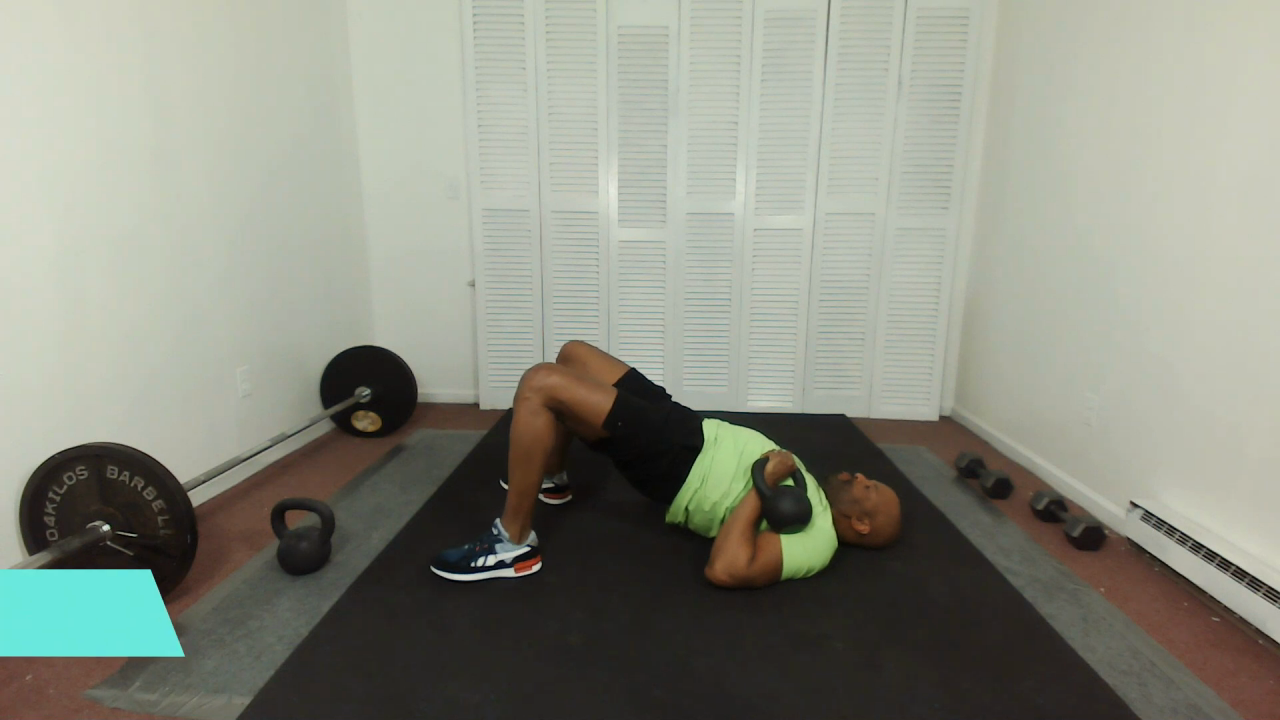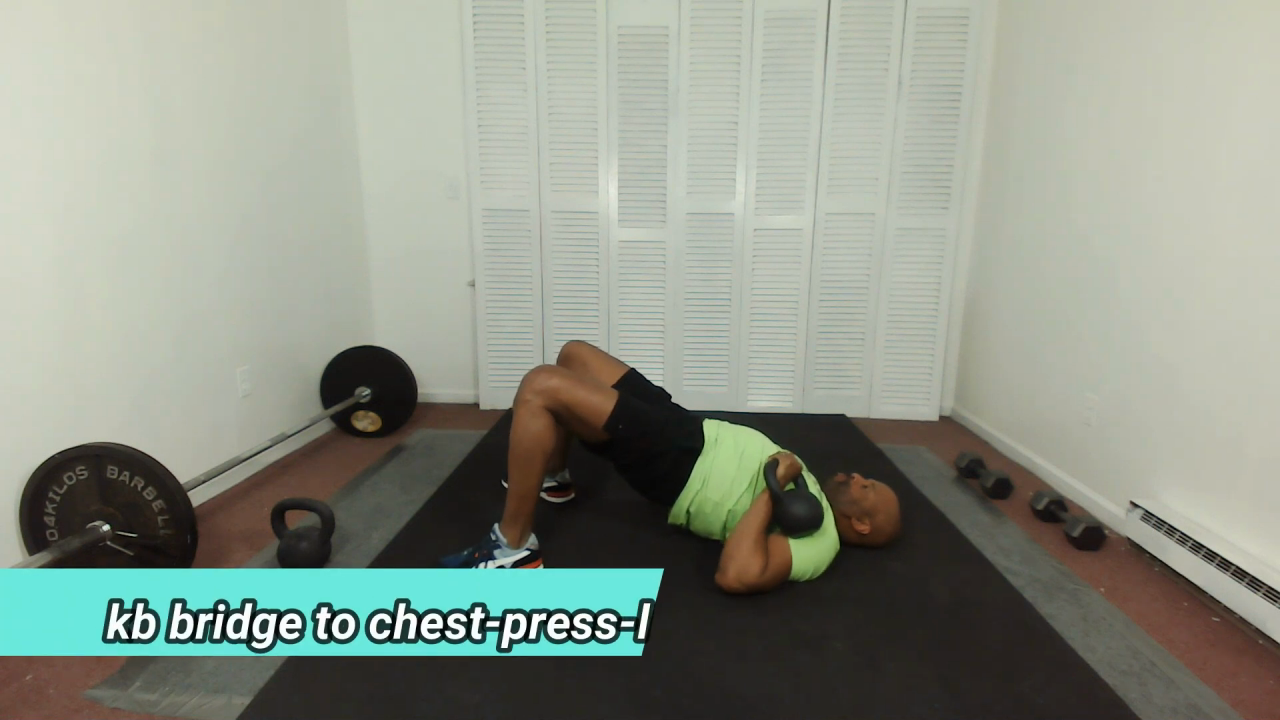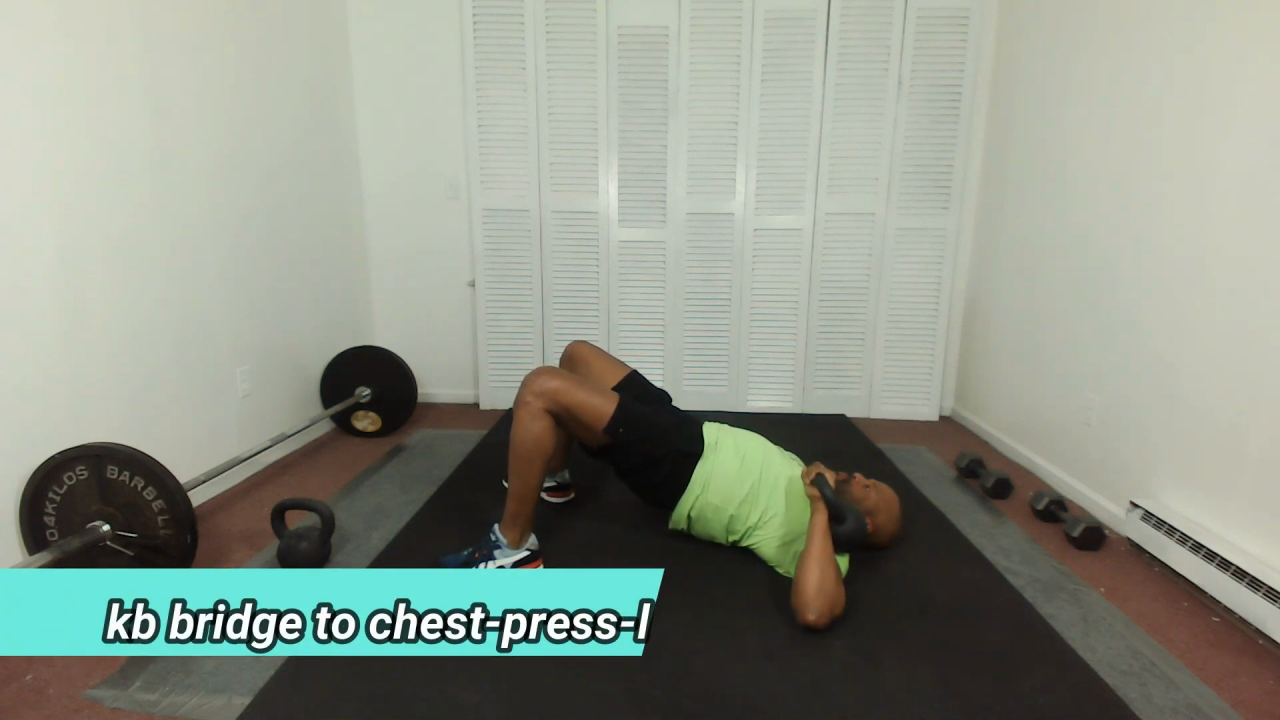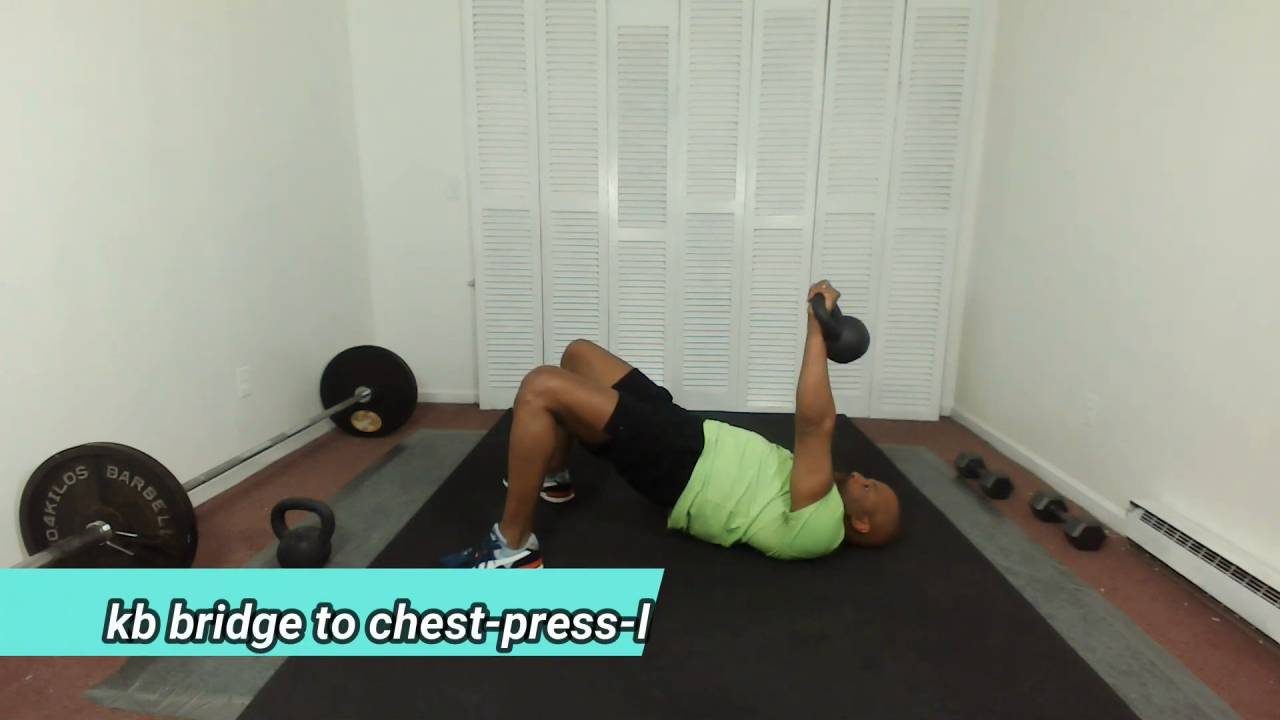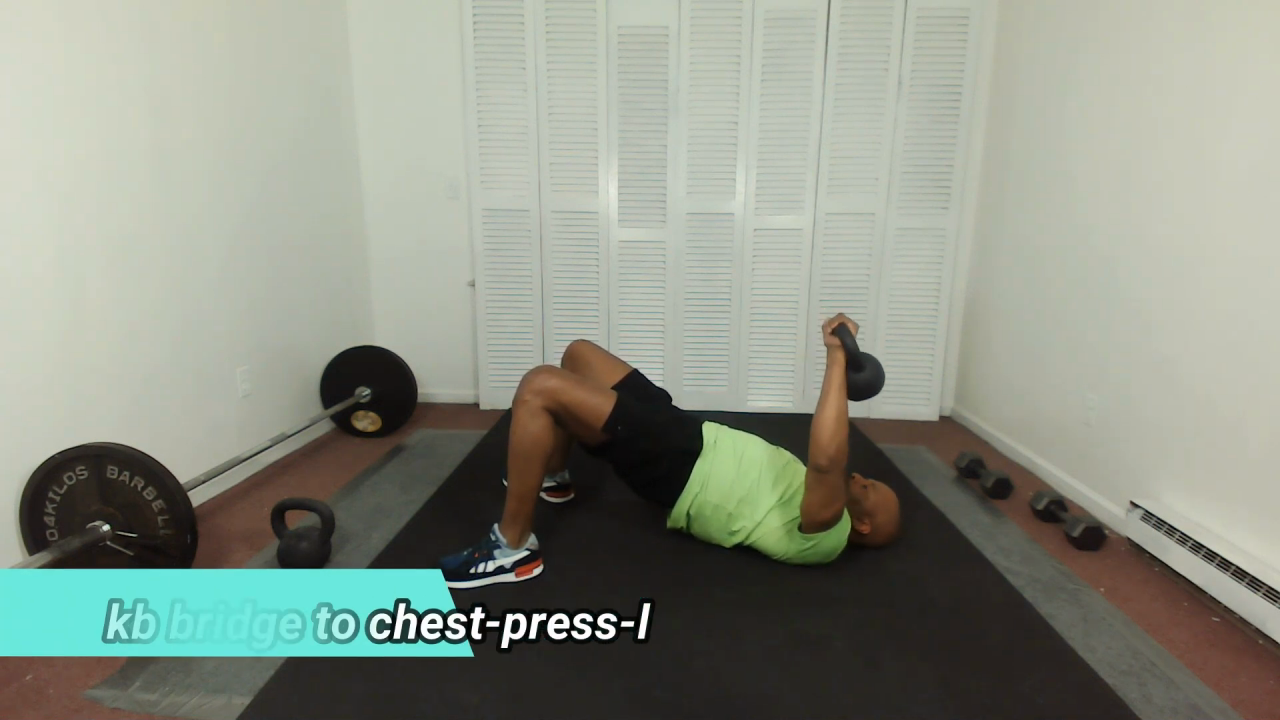
dt=1s
person 1, frame 1
left shoulder: (815, 541)
right shoulder: (811, 494)
left elbow: (724, 569)
left wrist: (764, 484)
left hip: (674, 462)
right hip: (691, 433)
left knee: (540, 383)
right knee: (573, 354)
left ankle: (513, 542)
right ankle: (551, 479)
person 1, frame 2
left shoulder: (817, 541)
right shoulder: (813, 492)
left elbow: (734, 575)
left wrist: (772, 488)
left hip: (676, 463)
right hip: (690, 433)
left knee: (541, 387)
right knee: (574, 353)
left ankle: (513, 546)
right ankle: (552, 477)
person 1, frame 3
left shoulder: (827, 546)
right shoulder: (816, 500)
left elbow: (813, 612)
left wrist: (821, 508)
left hip: (676, 468)
right hip: (688, 435)
left knee: (540, 389)
right knee: (577, 354)
left ankle: (512, 546)
right ankle: (552, 478)
person 1, frame 4
left shoulder: (821, 526)
right shoulder: (824, 503)
left elbow: (816, 423)
left wrist: (817, 326)
left hip: (676, 466)
right hip: (687, 435)
left knee: (540, 389)
right knee: (579, 353)
left ankle: (513, 545)
right ankle: (553, 478)
person 1, frame 5
left shoulder: (827, 534)
right shoulder: (816, 493)
left elbow: (826, 458)
left wrist: (837, 357)
left hip: (678, 468)
right hip: (691, 439)
left knee: (538, 388)
right knee: (579, 353)
left ankle: (513, 547)
right ankle: (553, 478)
